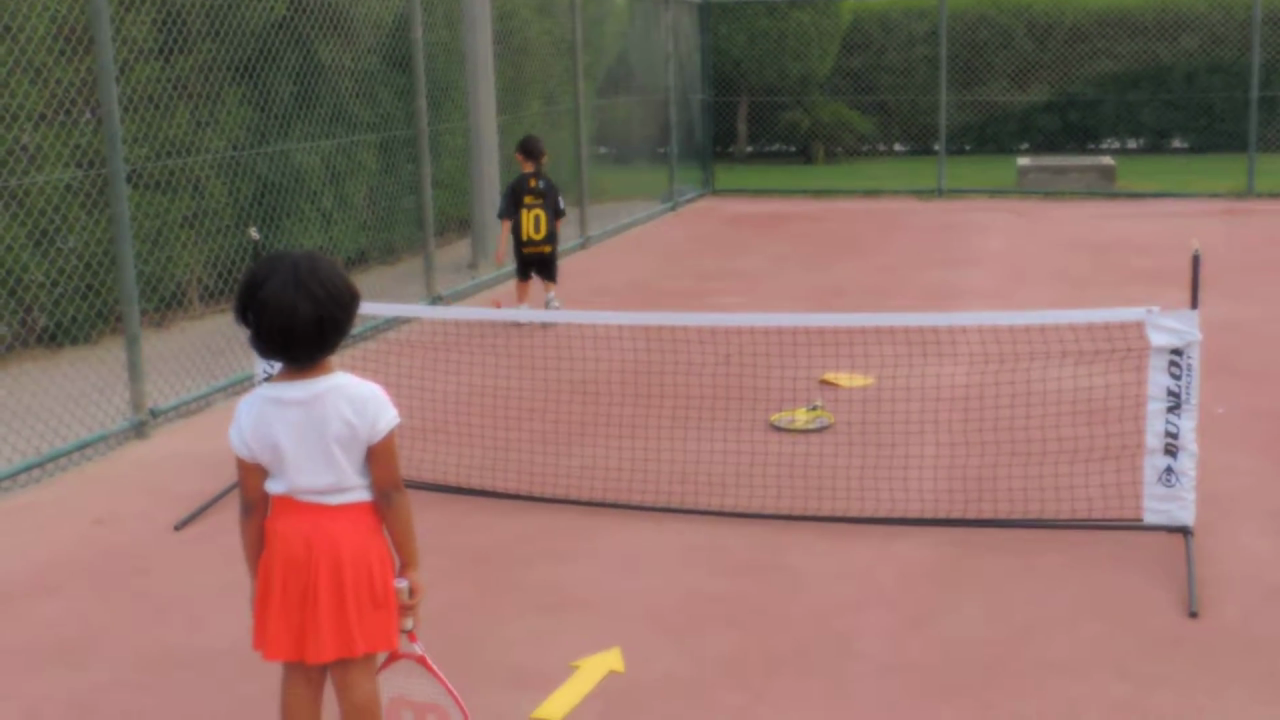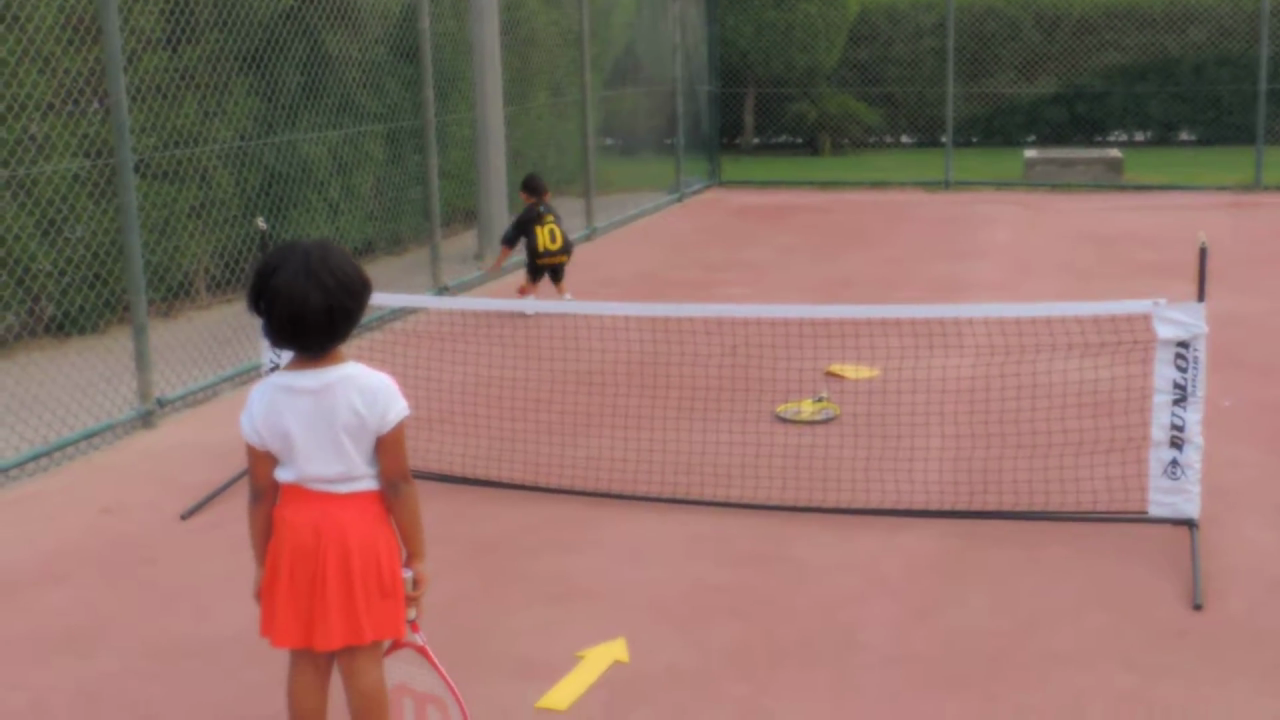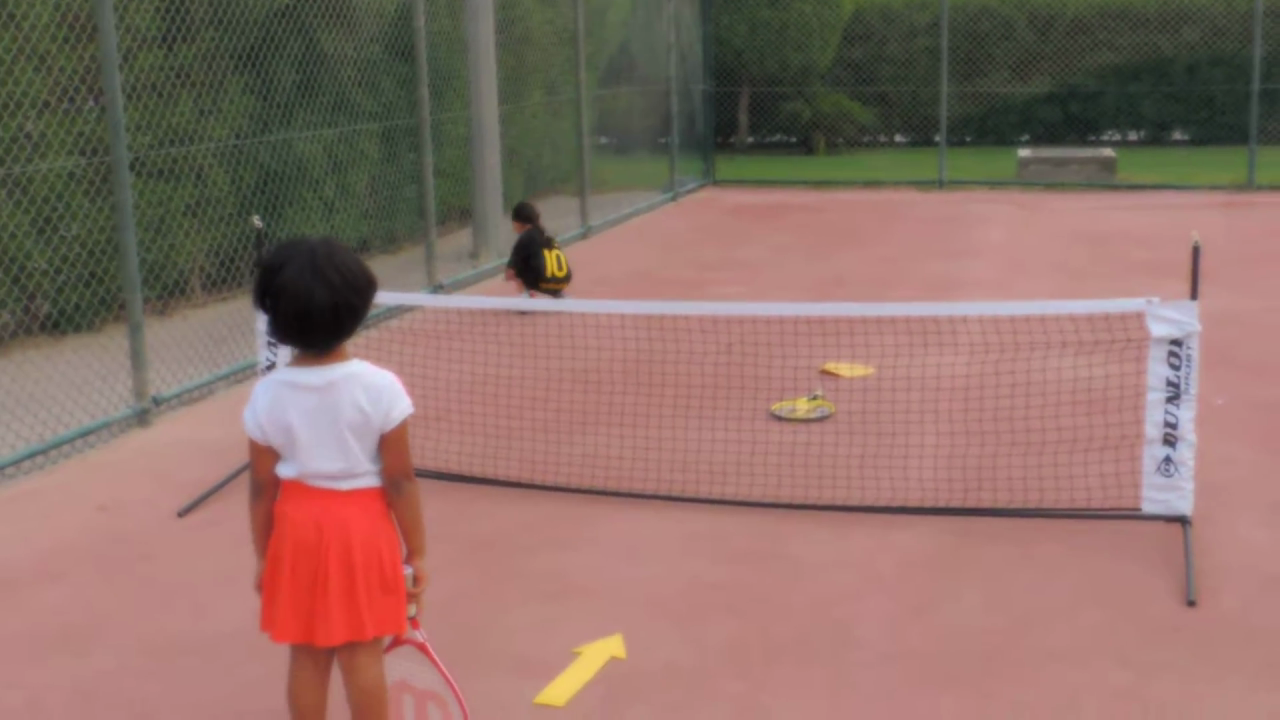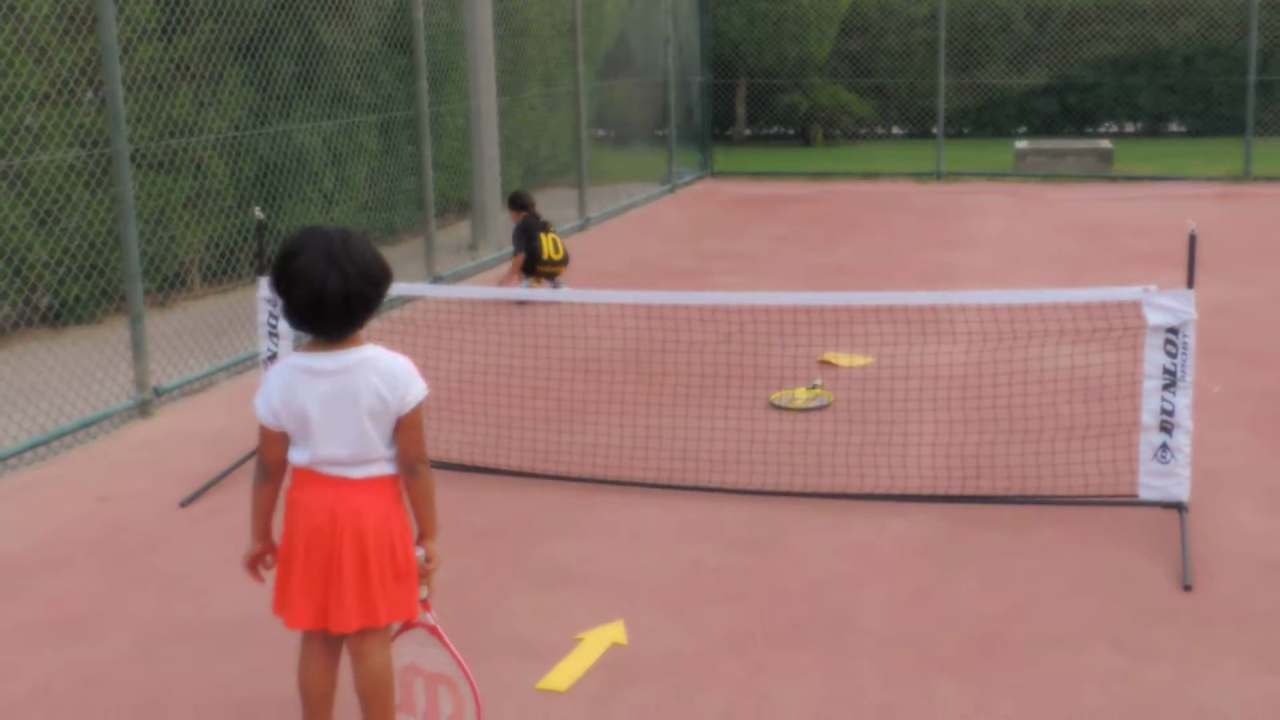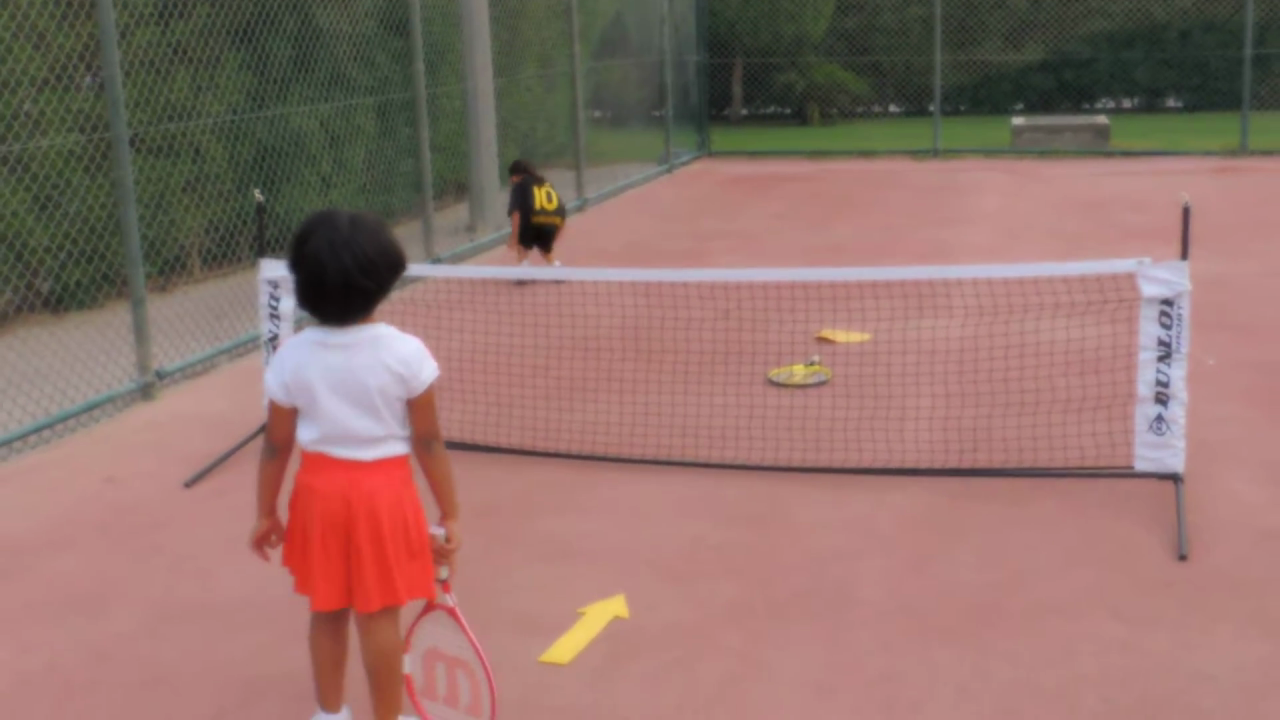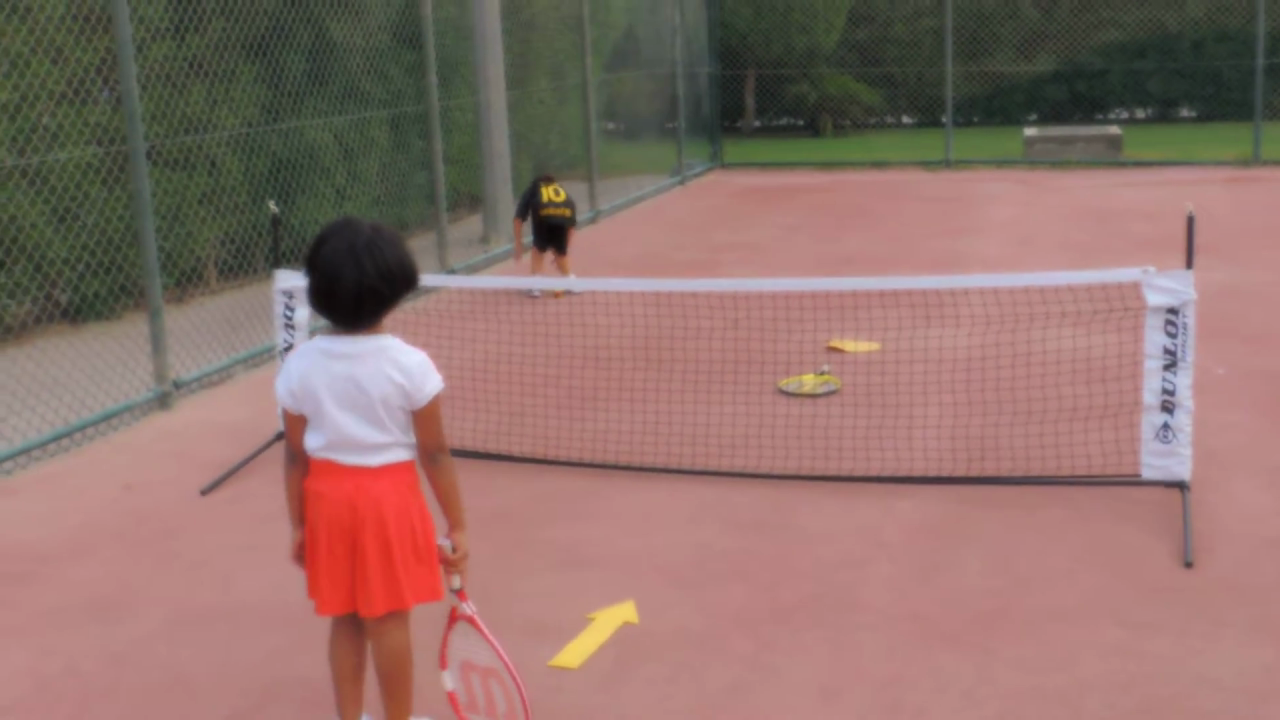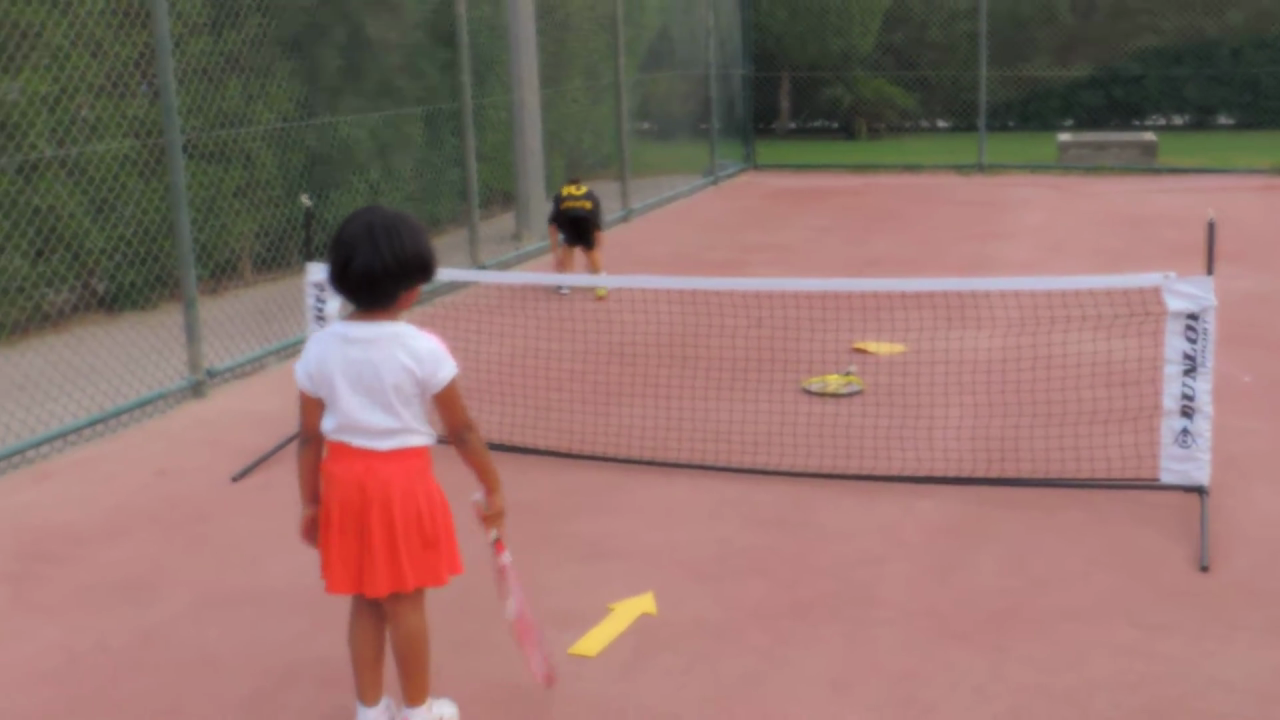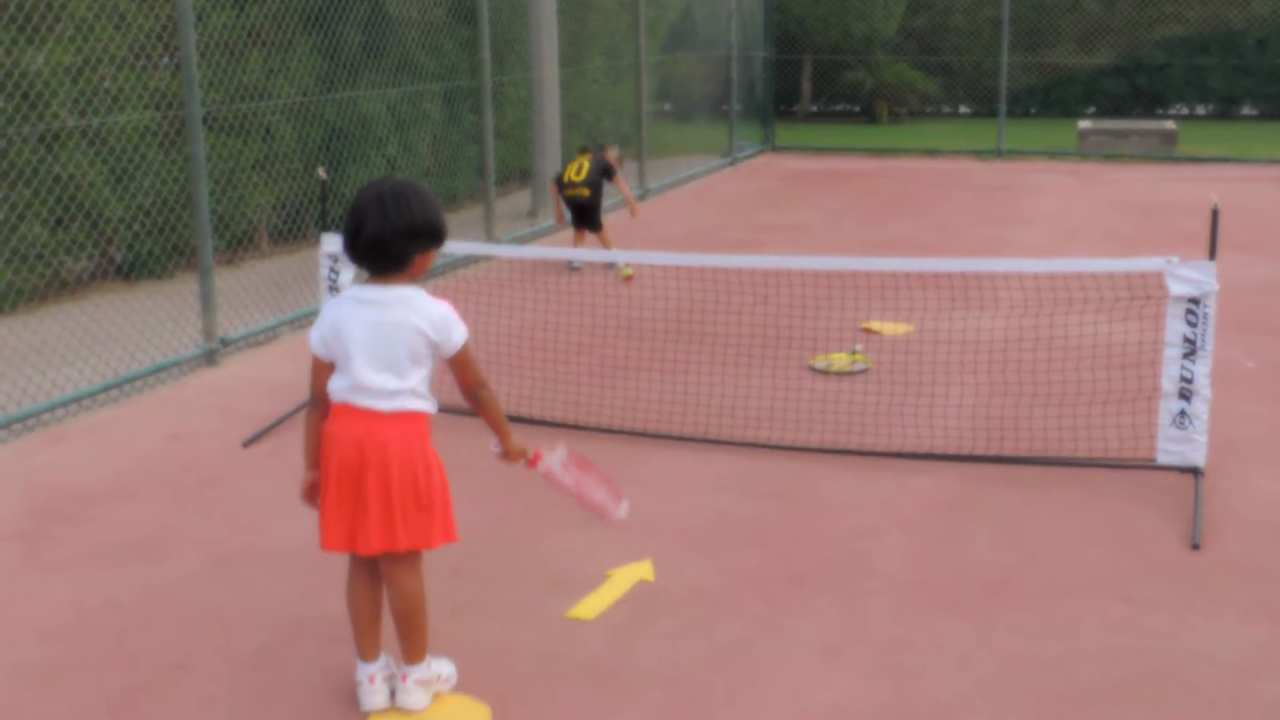
dt=0.2s
person 1, frame 1
left shoulder: (252, 411)
right shoulder: (365, 399)
left elbow: (252, 506)
right elbow: (390, 493)
left wrist: (256, 575)
right wrist: (409, 564)
left hip: (289, 542)
right hip: (352, 542)
left knee: (300, 669)
right knee: (355, 670)
person 1, frame 2
left shoulder: (264, 399)
right shoulder: (375, 389)
left elbow: (261, 493)
right elbow: (397, 483)
left wrist: (261, 562)
right wrist: (416, 555)
left hip: (297, 530)
right hip: (360, 530)
left knee: (306, 657)
right knee: (361, 658)
person 1, frame 3
left shoulder: (268, 395)
right shoulder: (380, 387)
left elbow: (263, 486)
right elbow: (400, 481)
left wrist: (263, 554)
right wrist: (415, 553)
left hip: (299, 524)
right hip: (362, 525)
left knee: (307, 652)
right knee: (361, 653)
person 1, frame 4
left shoulder: (281, 380)
right shoulder: (395, 373)
left elbow: (270, 468)
right elbow: (414, 464)
left wrist: (260, 534)
right wrist: (429, 535)
left hip: (311, 510)
right hip: (372, 510)
left knee: (317, 636)
right knee: (370, 638)
person 1, frame 5
left shoulder: (291, 357)
right shoulder: (406, 353)
left elbow: (275, 446)
right elbow: (428, 443)
left wrist: (265, 513)
right wrist: (449, 514)
left hip: (320, 489)
right hip: (383, 490)
left knee: (328, 609)
right knee: (380, 615)
person 1, frame 6
left shoulder: (300, 364)
right shoulder: (410, 364)
left elbow: (296, 455)
right elbow: (434, 454)
left wrist: (298, 523)
right wrist: (456, 528)
left hip: (328, 496)
right hip: (389, 496)
left knee: (346, 617)
right knee: (390, 619)
person 1, frame 7
left shoulder: (319, 347)
right shoulder: (422, 349)
left elbow: (309, 436)
right elbow: (461, 429)
left wrist: (309, 502)
right wrist: (492, 489)
left hip: (345, 478)
right hip: (403, 478)
left knee: (365, 599)
right knee: (405, 601)
person 1, frame 8
left shoulder: (335, 310)
right shoulder: (433, 313)
left elbow: (317, 398)
right elbow: (475, 388)
left wrist: (312, 466)
right wrist: (506, 438)
left hip: (345, 437)
right hip: (401, 439)
left knee: (362, 559)
right knee: (401, 561)
left ankle: (370, 675)
right ankle: (416, 673)
